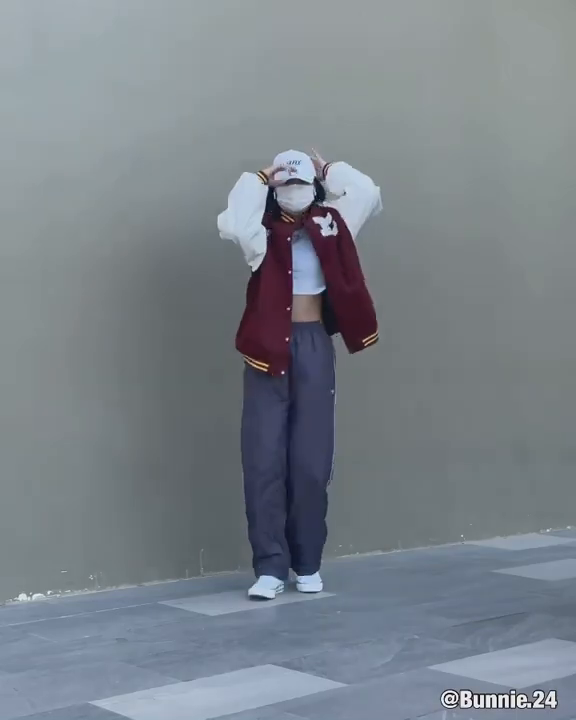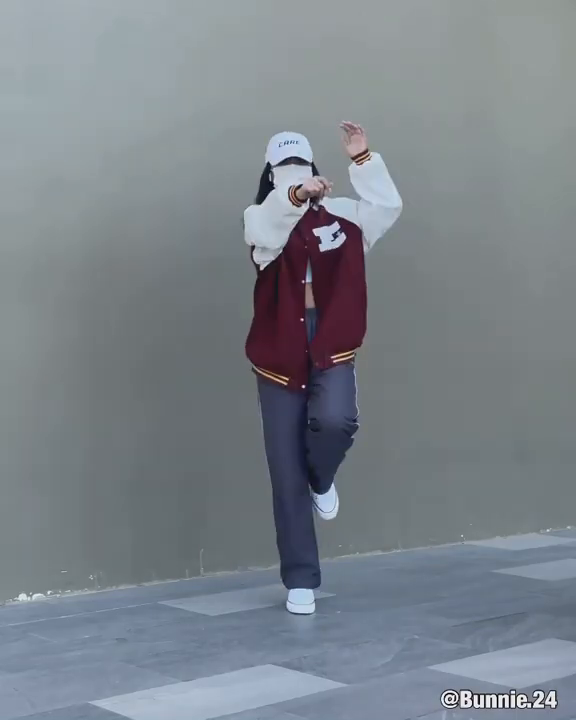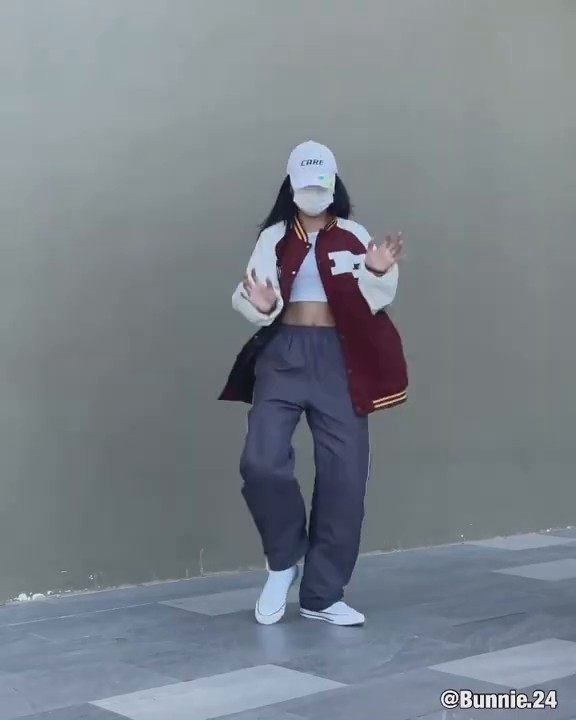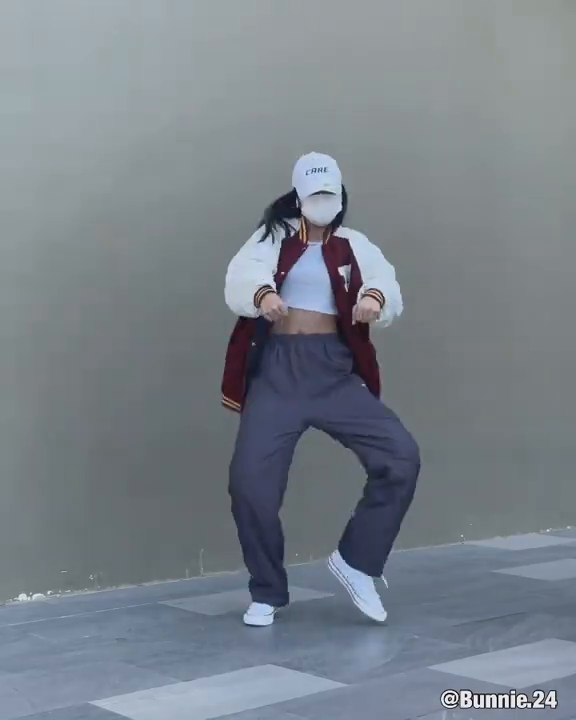
dt=0.7s
person 1, frame 1
left shoulder: (329, 224)
right shoulder: (261, 233)
left elbow: (366, 195)
right elbow: (232, 223)
left wrist: (328, 171)
right wrist: (259, 177)
left hip: (315, 349)
right hip: (268, 351)
left knee: (312, 462)
right knee: (264, 459)
left ankle: (305, 561)
right ankle: (269, 566)
person 1, frame 2
left shoulder: (336, 212)
right shoulder: (264, 214)
left elbow: (384, 210)
right elbow: (270, 227)
left wrist: (362, 157)
right wrist: (293, 199)
left hip: (331, 338)
right hip: (280, 342)
left knee: (336, 420)
right knee: (285, 461)
left ankle: (321, 480)
right ankle: (300, 579)
person 1, frame 3
left shoulder: (353, 236)
right shoulder: (272, 239)
left elbow: (374, 301)
right elbow: (259, 302)
left wrist: (379, 271)
right wrist: (259, 301)
left hip: (339, 359)
right hip: (282, 355)
left knee: (345, 477)
right knee: (263, 463)
left ankle: (324, 594)
right ankle: (282, 559)
person 1, frame 4
left shoulder: (355, 244)
right shoulder: (272, 238)
left elbow: (383, 283)
right elbow: (238, 280)
left wrist: (373, 298)
right wrist: (261, 293)
left hip: (334, 369)
right hip: (277, 367)
left knee: (401, 457)
right knee: (251, 484)
left ankle: (356, 561)
right ankle: (267, 593)
